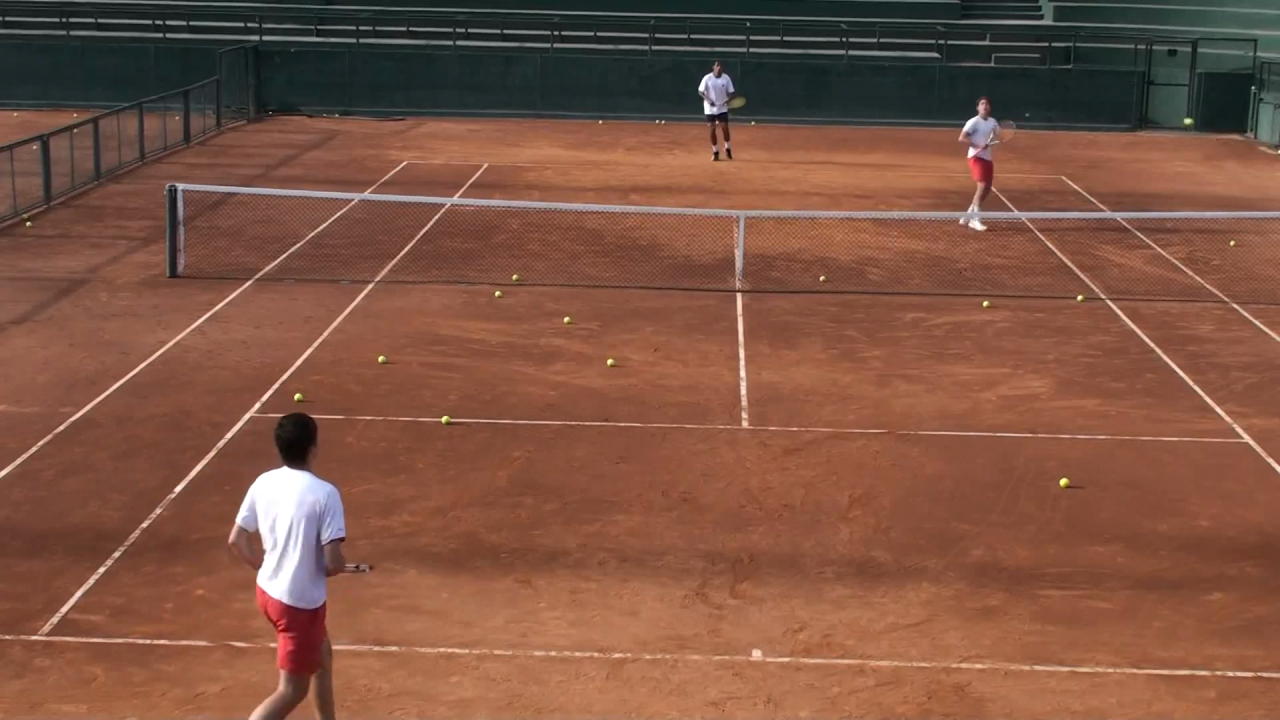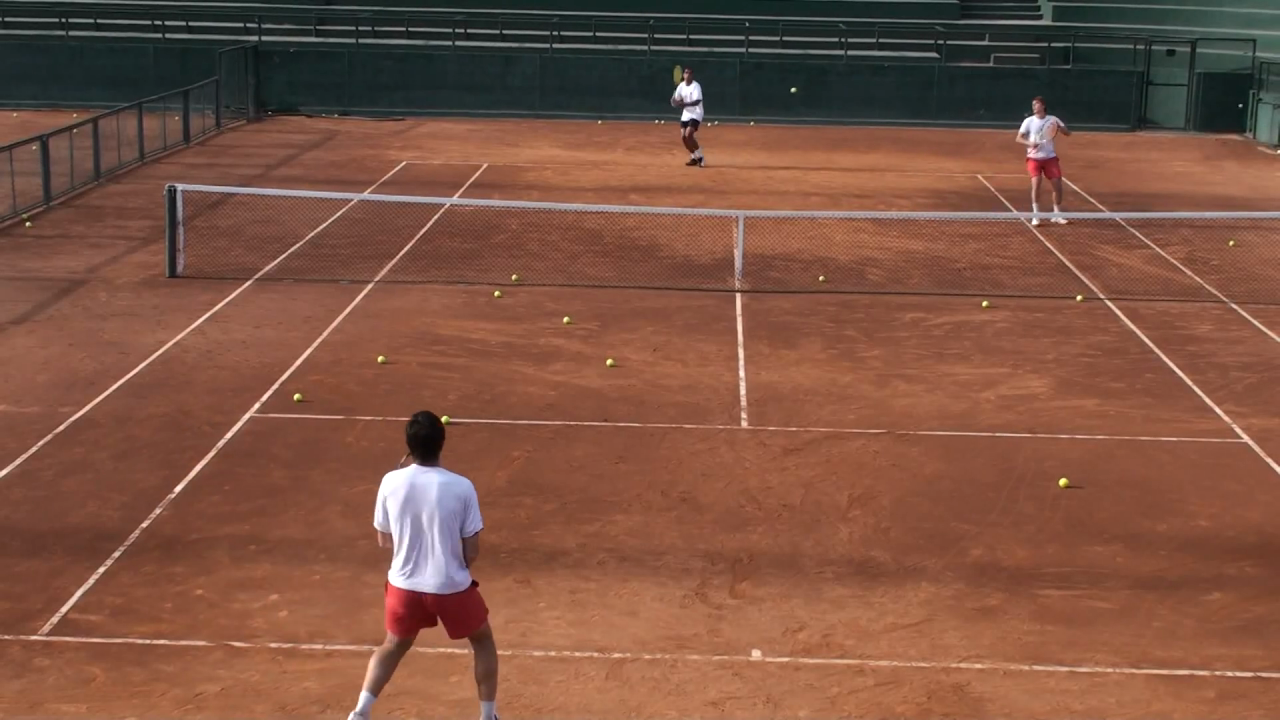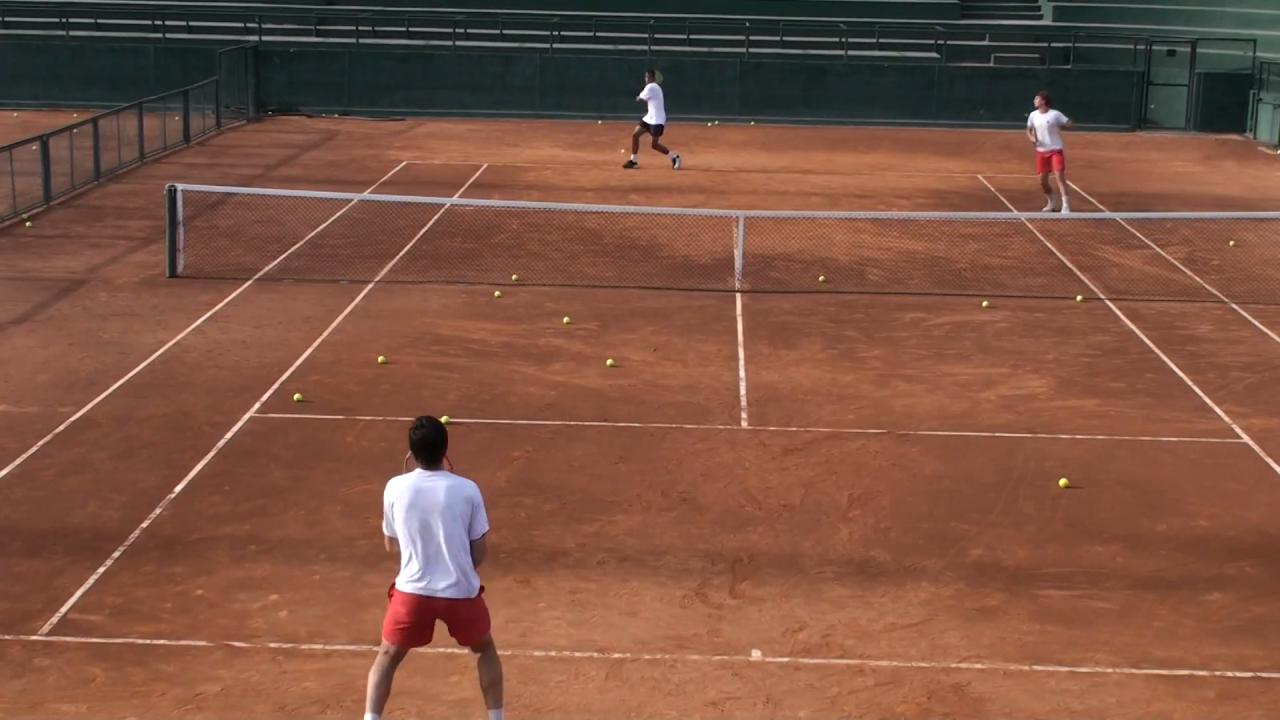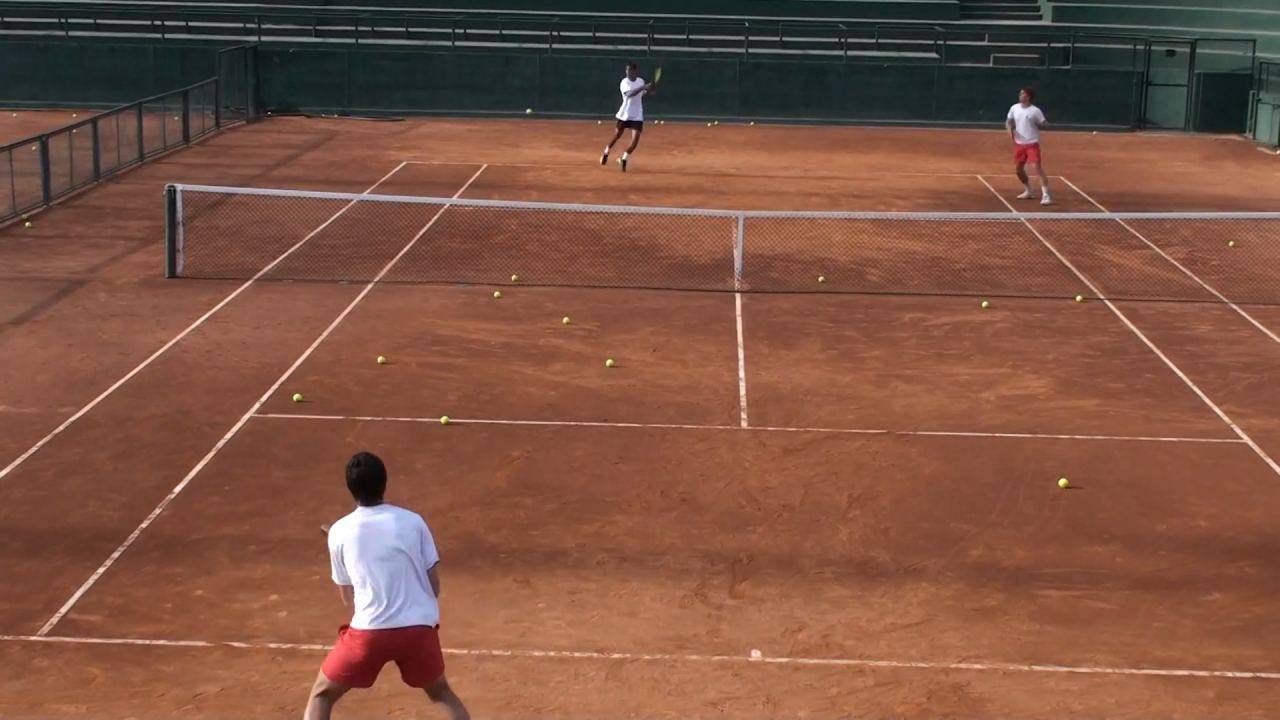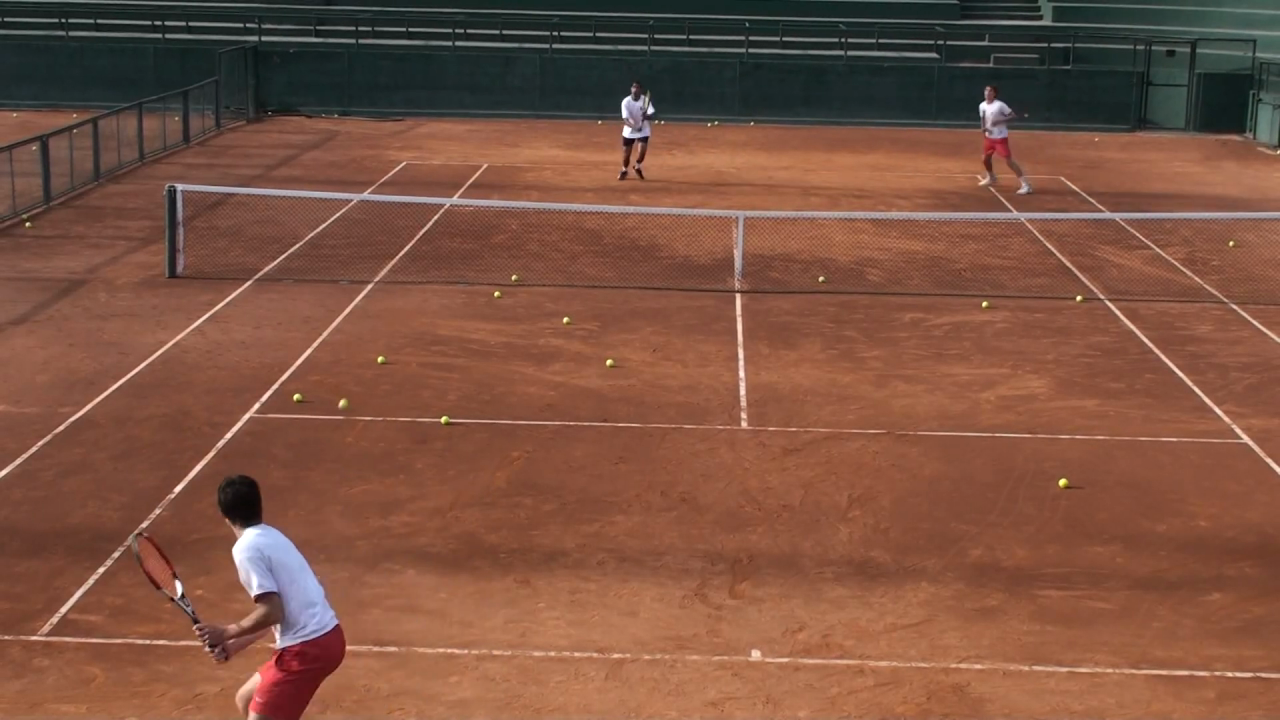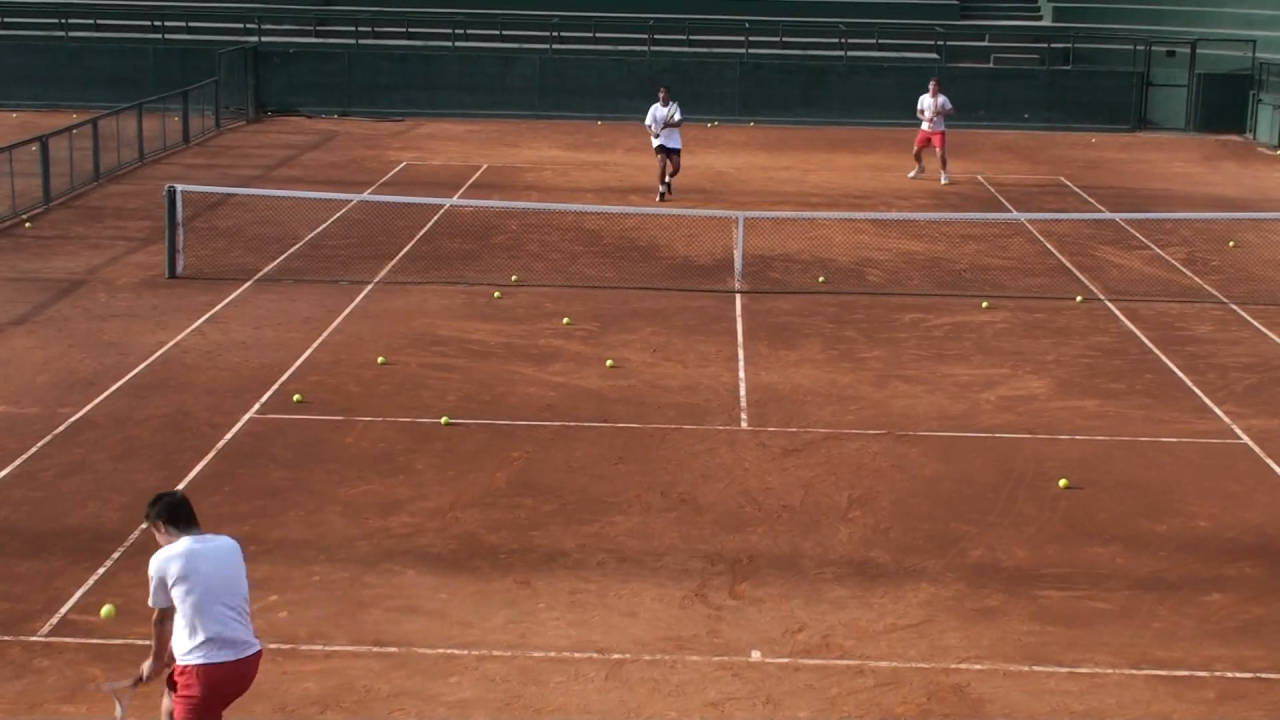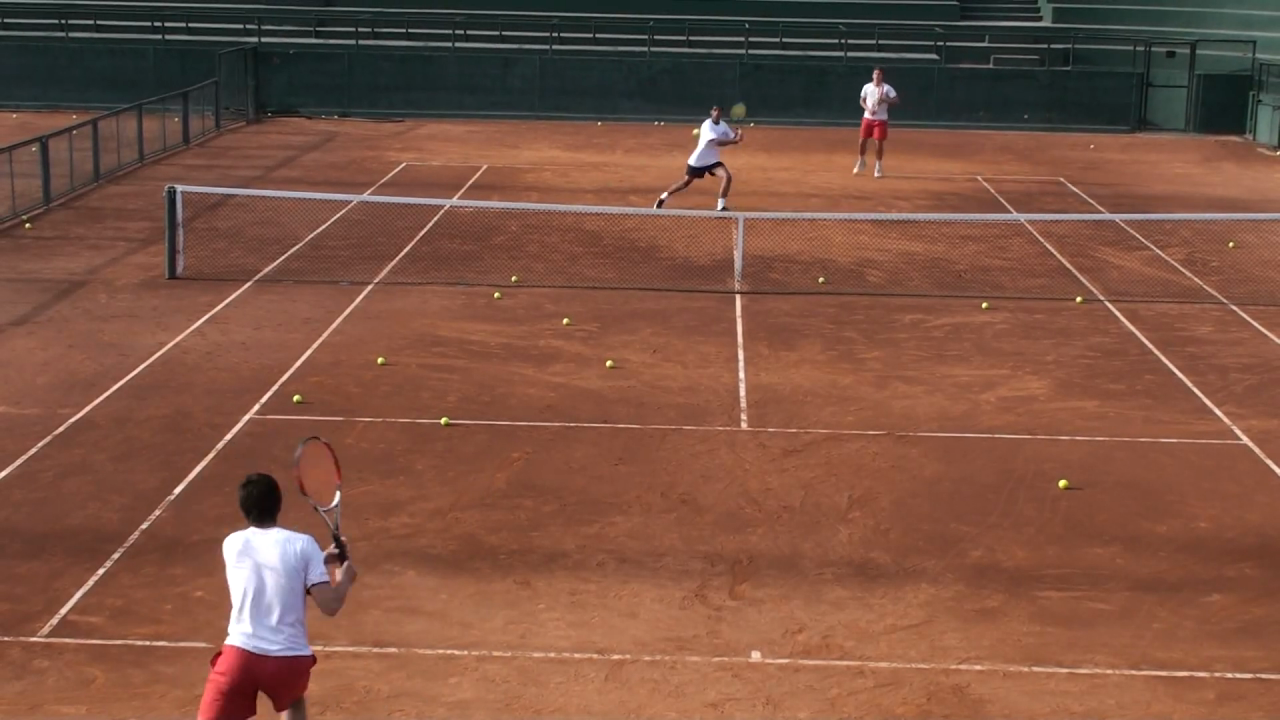
dt=0.5s
person 1, frame 1
left shoulder: (262, 483)
right shoulder: (325, 493)
left elbow: (236, 541)
right elbow: (334, 562)
right wrist: (332, 568)
left hip: (268, 592)
right hip: (301, 602)
left knee: (320, 661)
right knee: (291, 695)
person 1, frame 2
left shoulder: (390, 483)
right shoulder: (462, 488)
left elbow: (384, 541)
right elbow: (471, 551)
left hip: (403, 586)
right hip: (450, 588)
left knee: (393, 647)
right knee: (483, 641)
person 1, frame 3
left shoulder: (395, 488)
right shoulder: (468, 491)
left elbow: (392, 545)
right elbow: (479, 553)
left hip: (412, 592)
right hip: (461, 592)
left knee: (386, 657)
right knee: (485, 650)
person 1, frame 4
left shoulder: (339, 533)
right shoulder: (414, 522)
left elbow: (348, 597)
right elbow: (434, 585)
left hip: (370, 631)
right hip: (418, 628)
left knee: (322, 695)
right knee: (441, 693)
person 1, frame 5
left shoulder: (246, 548)
right shoulder: (271, 537)
left elbow: (271, 612)
left wrist: (229, 633)
right wrist: (235, 642)
left hip: (306, 649)
right hip: (328, 639)
person 1, frame 6
left shoulder: (163, 561)
right shoulder: (230, 546)
left elbow: (162, 620)
left wrist: (155, 661)
left hip: (207, 669)
right hip: (247, 659)
person 1, frame 7
left shoulder: (232, 545)
right shoulder: (303, 545)
right elbow: (329, 607)
right wrist: (344, 582)
left hip: (239, 655)
right hip: (289, 660)
